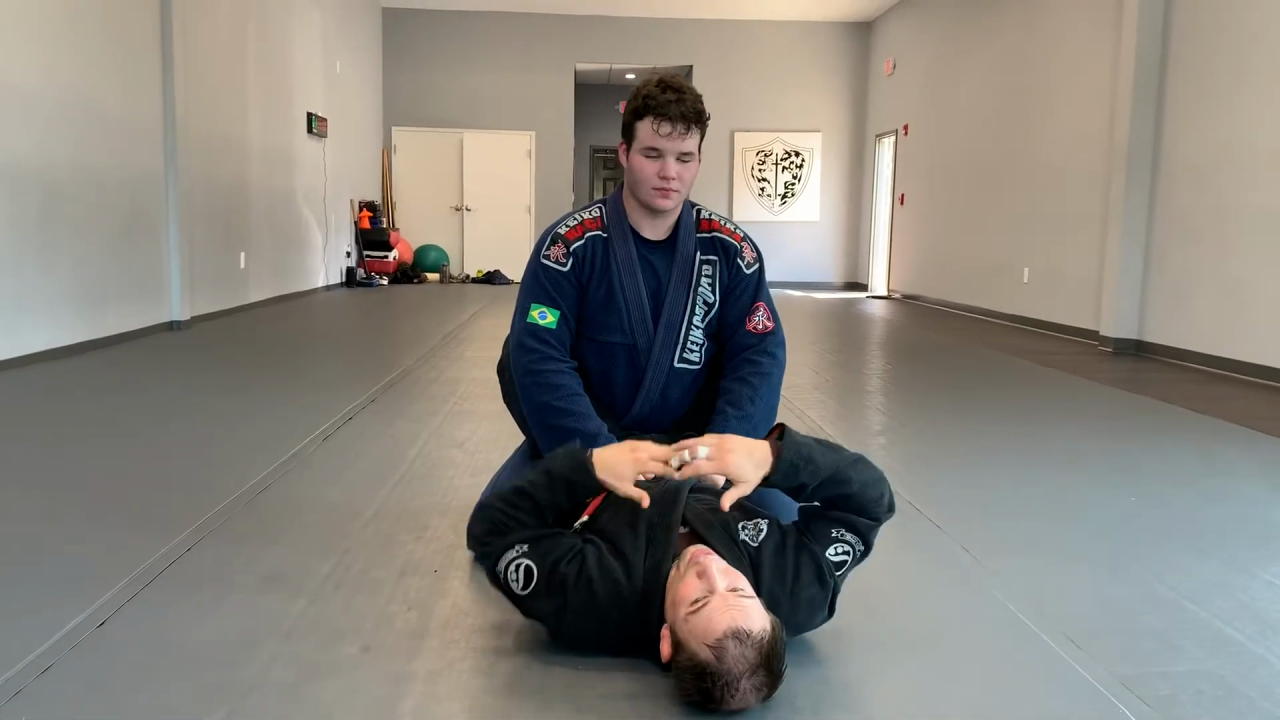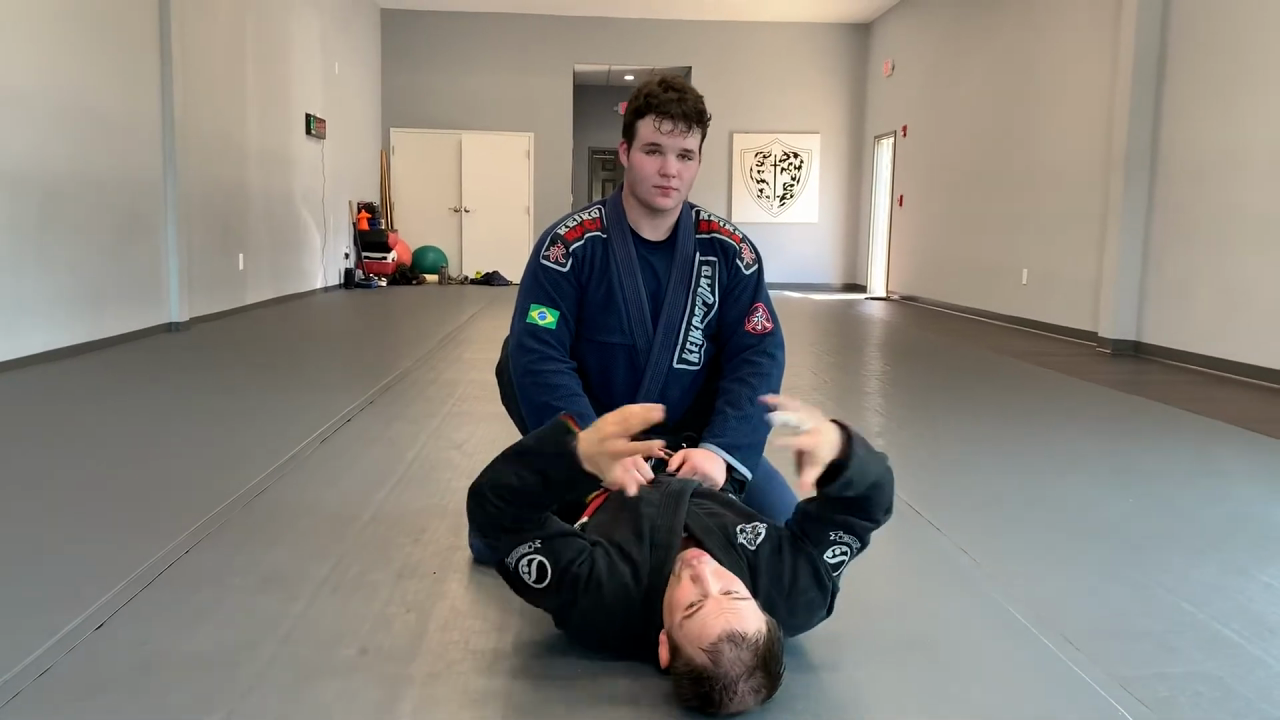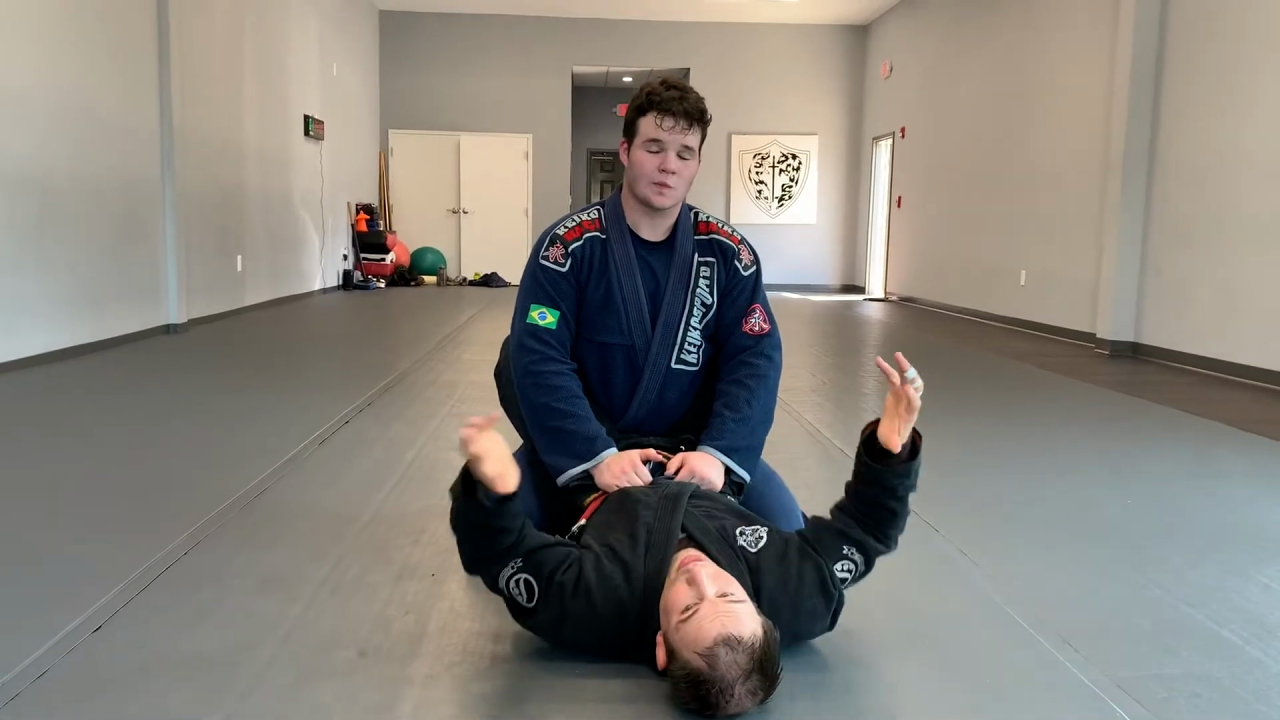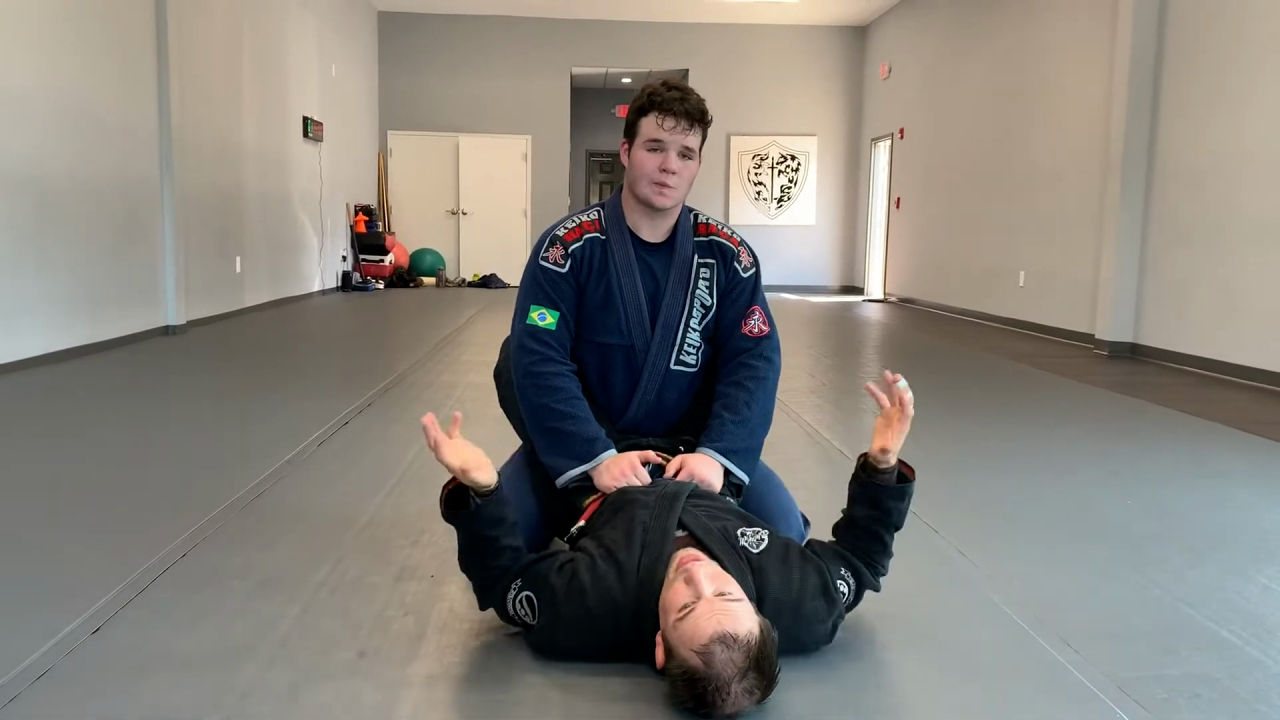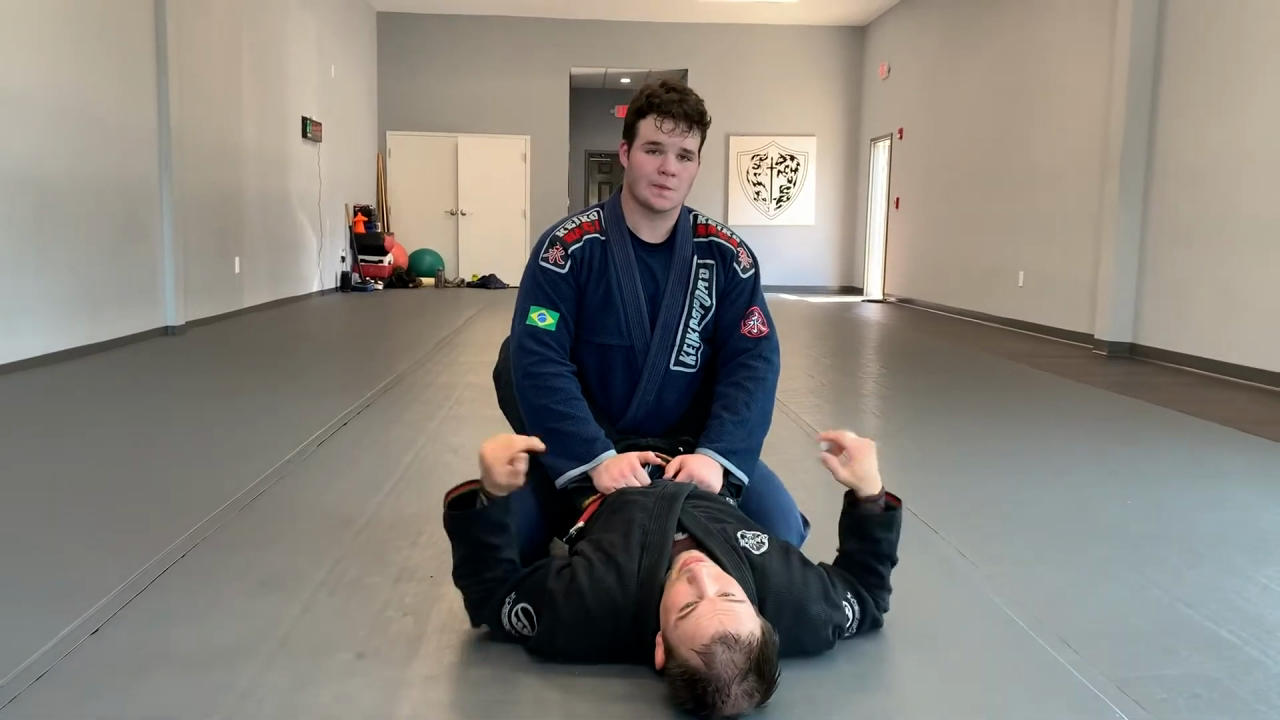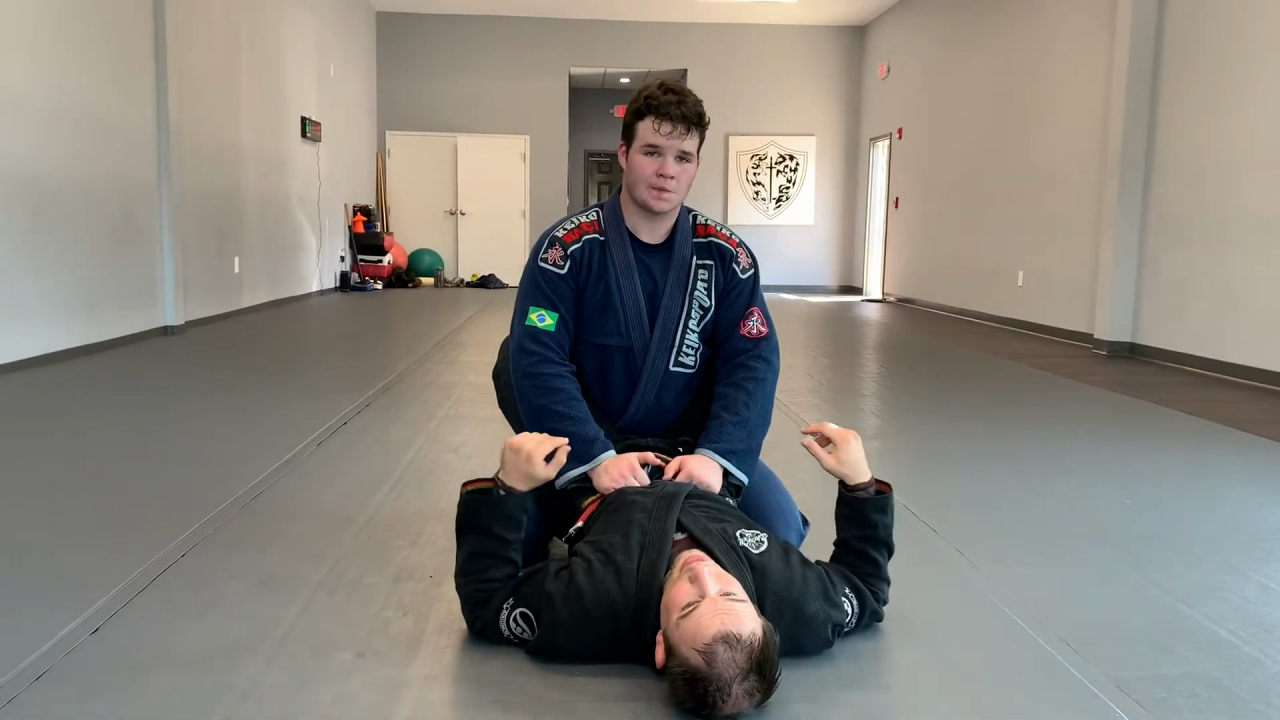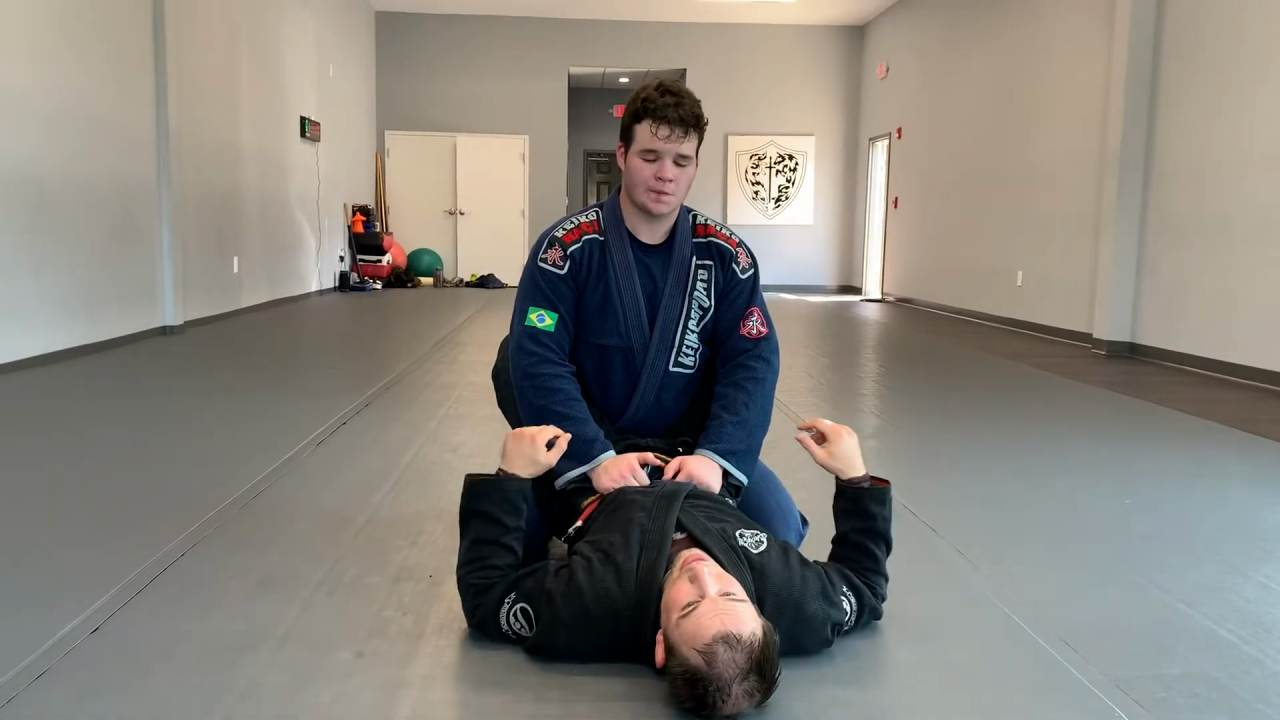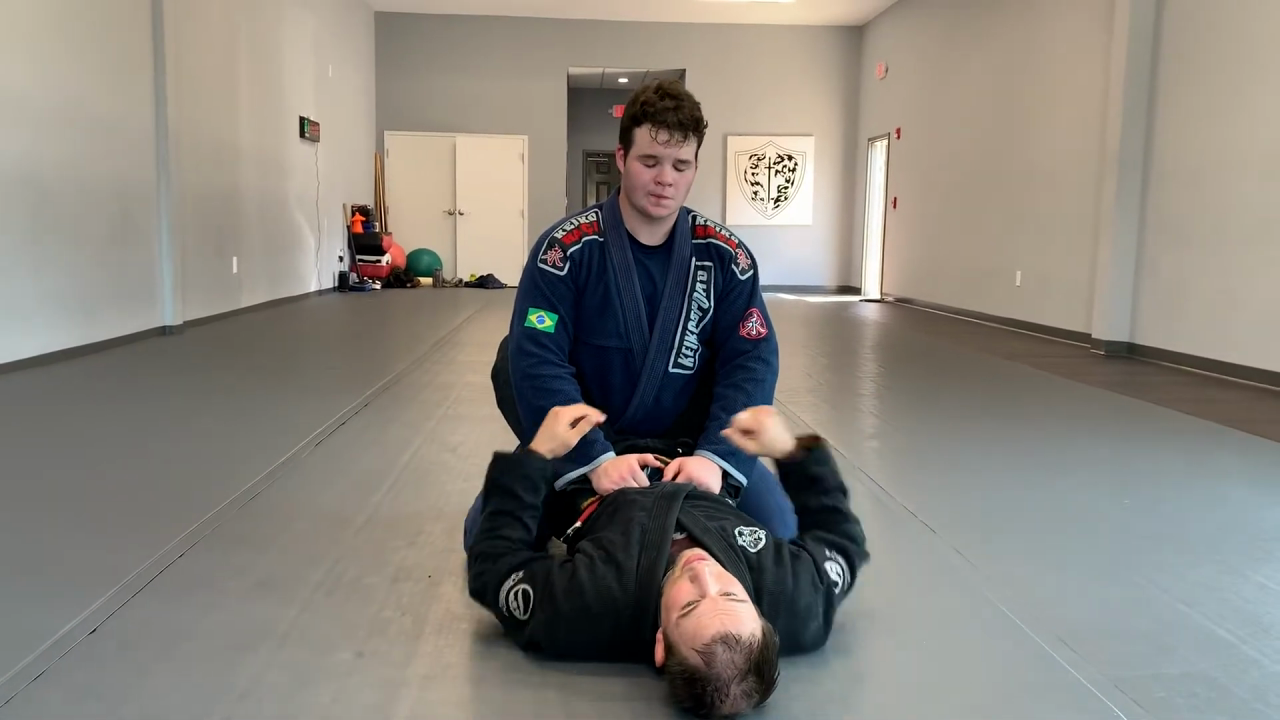
dt=0.2s
person 1, frame 1
left shoulder: (729, 248)
right shoulder: (571, 242)
left elbow: (758, 356)
right elbow: (536, 357)
right wrist: (601, 451)
left hip: (693, 440)
right hip: (584, 438)
person 1, frame 2
left shoulder: (728, 250)
right shoulder: (570, 243)
left elbow: (757, 356)
right elbow: (538, 357)
left wrist: (718, 449)
left hip: (690, 446)
left knee: (782, 529)
person 1, frame 3
left shoulder: (726, 251)
right shoulder: (570, 243)
left elbow: (755, 357)
right elbow: (537, 357)
left wrist: (717, 451)
right wrist: (597, 454)
left hip: (691, 444)
right hip: (584, 443)
left knee: (782, 531)
person 1, frame 4
left shoulder: (726, 253)
right shoulder: (570, 244)
left elbow: (754, 360)
right elbow: (536, 358)
left wrist: (716, 454)
right wrist: (596, 456)
left hip: (689, 445)
right hip: (584, 446)
left knee: (782, 533)
person 1, frame 5
left shoulder: (725, 254)
right shoulder: (570, 246)
left elbow: (753, 361)
right elbow: (536, 358)
left wrist: (716, 455)
right wrist: (596, 457)
left hip: (688, 445)
right hip: (583, 446)
left knee: (780, 532)
person 1, frame 6
left shoulder: (725, 254)
right shoulder: (569, 246)
left elbow: (753, 361)
right elbow: (536, 360)
left wrist: (716, 455)
right wrist: (595, 457)
left hip: (688, 446)
right hip: (584, 445)
left knee: (780, 532)
person 1, frame 7
left shoulder: (725, 254)
right shoulder: (568, 246)
left elbow: (753, 362)
right elbow: (536, 361)
left wrist: (715, 455)
right wrist: (595, 457)
left hip: (688, 444)
right hip: (585, 444)
left knee: (779, 531)
person 1, frame 8
left shoulder: (725, 255)
right shoulder: (568, 247)
left elbow: (752, 361)
right elbow: (536, 361)
left wrist: (713, 454)
right wrist: (595, 457)
left hip: (686, 444)
right hip: (584, 442)
left knee: (778, 530)
person 2, frame 1
left shoulder: (595, 607)
right shoulder: (799, 595)
left elbow: (493, 530)
right elbow: (868, 498)
left wrist: (585, 464)
right wrist: (773, 456)
person 2, frame 2
left shoulder: (596, 605)
right shoulder: (793, 595)
left elbow: (496, 507)
right elbow: (865, 499)
left wrist: (575, 451)
right wrist: (836, 446)
person 2, frame 3
left shoulder: (590, 610)
right shoulder: (799, 602)
left elbow: (496, 551)
right elbow: (865, 527)
left wrist: (493, 485)
right wrist: (893, 447)
person 2, frame 4
left shoulder: (584, 613)
right shoulder: (798, 606)
left elbow: (502, 573)
right elbow: (859, 554)
left wrist: (479, 487)
right wrist: (882, 466)
person 2, frame 5
left shoulder: (586, 615)
right shoulder: (796, 610)
left elbow: (493, 594)
right elbow: (862, 592)
left wrist: (493, 494)
right wrist: (869, 494)
person 2, frame 6
left shoulder: (588, 613)
right shoulder: (795, 609)
left elbow: (486, 601)
right elbow: (864, 588)
left wrist: (508, 488)
right wrist: (859, 481)
person 2, frame 7
left shoulder: (586, 613)
right shoulder: (795, 608)
left elbow: (486, 594)
right elbow: (862, 585)
left wrist: (511, 477)
right wrist: (854, 476)
person 2, frame 8
left shoulder: (587, 612)
right shoulder: (791, 606)
left elbow: (494, 567)
right elbow: (840, 541)
left wrist: (535, 456)
right wrist: (790, 451)
